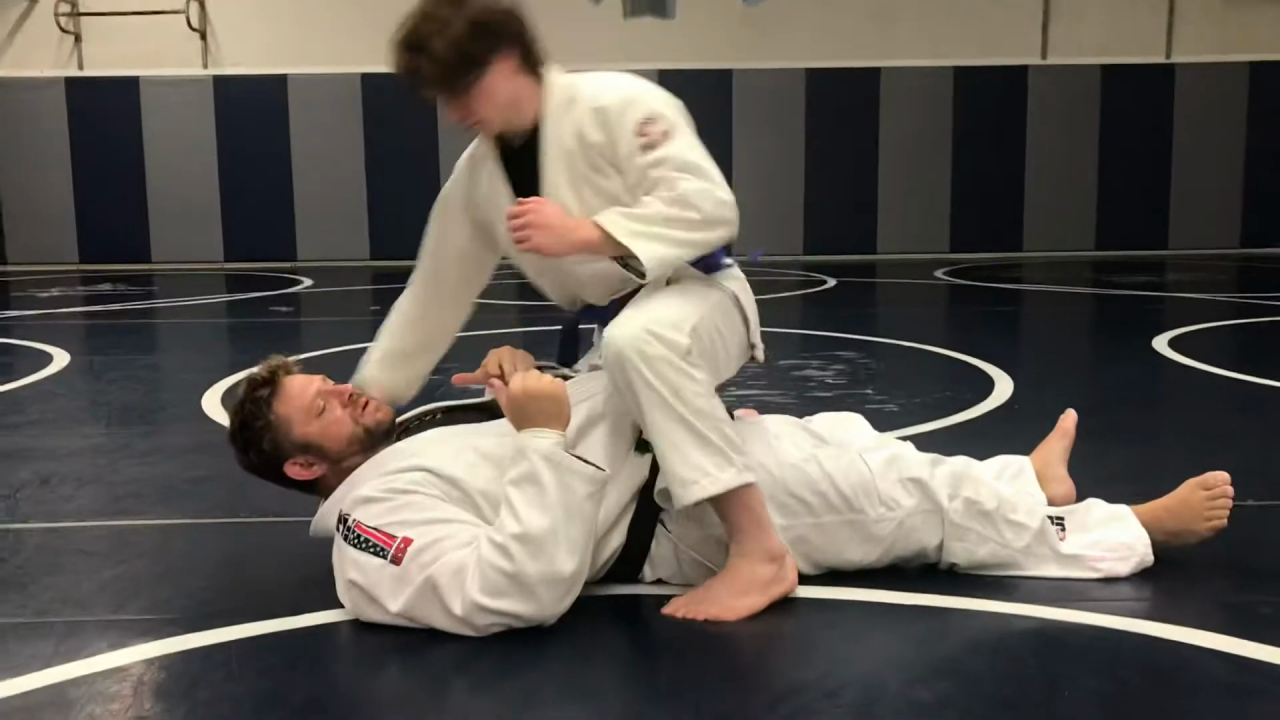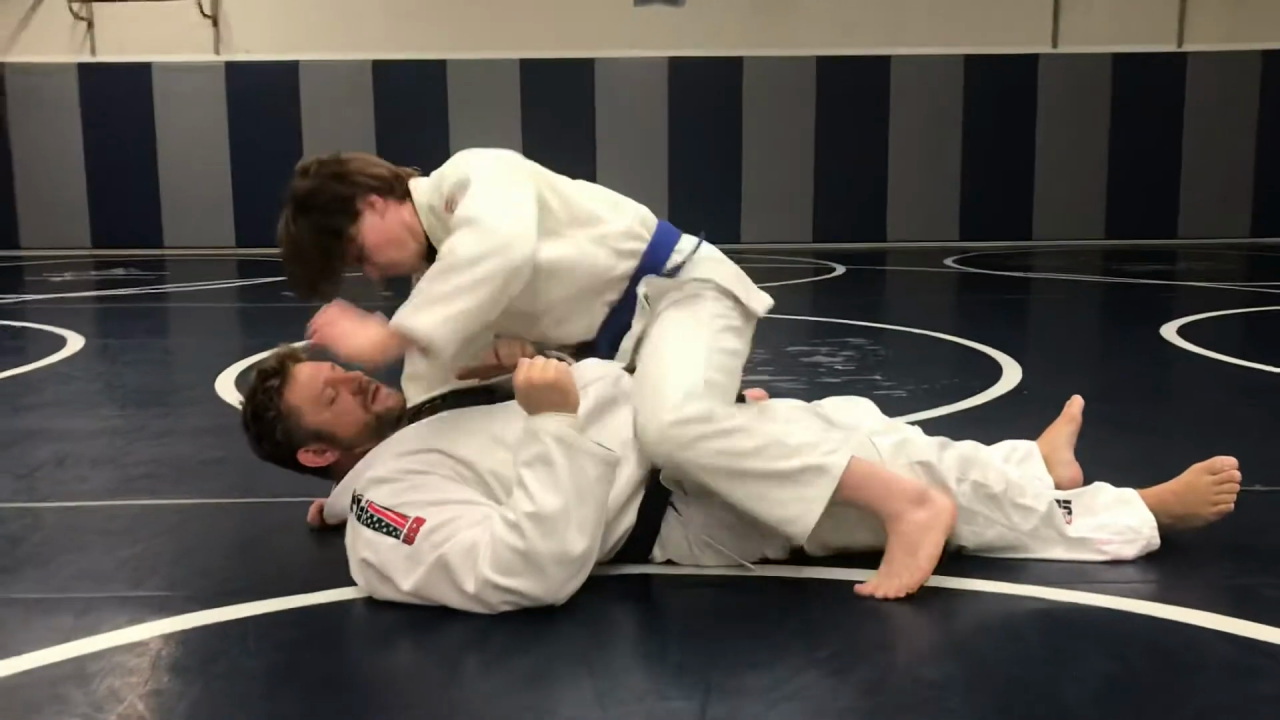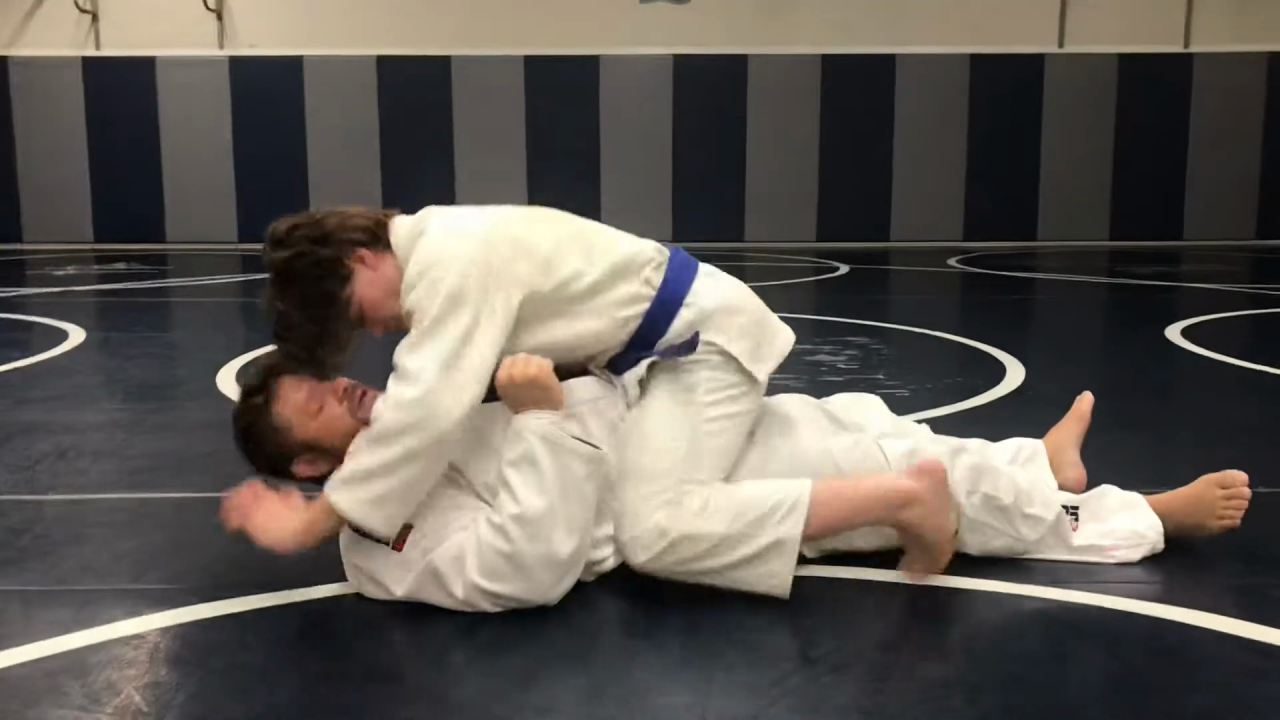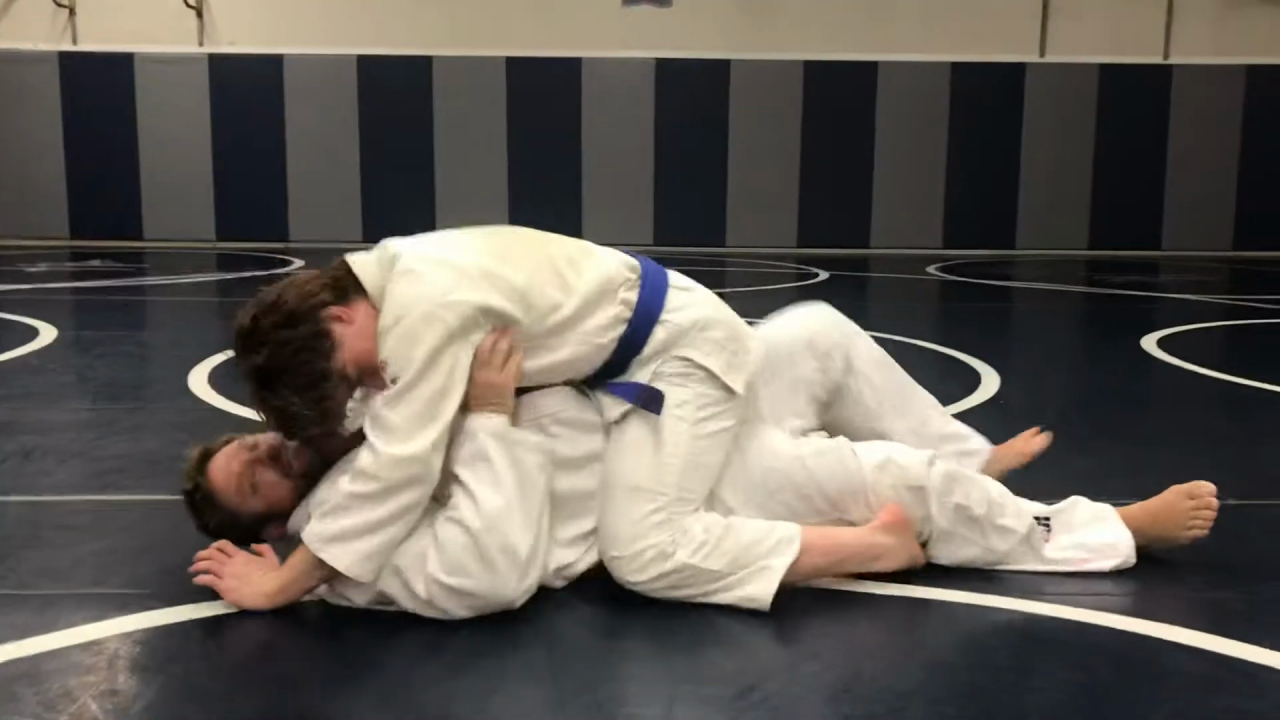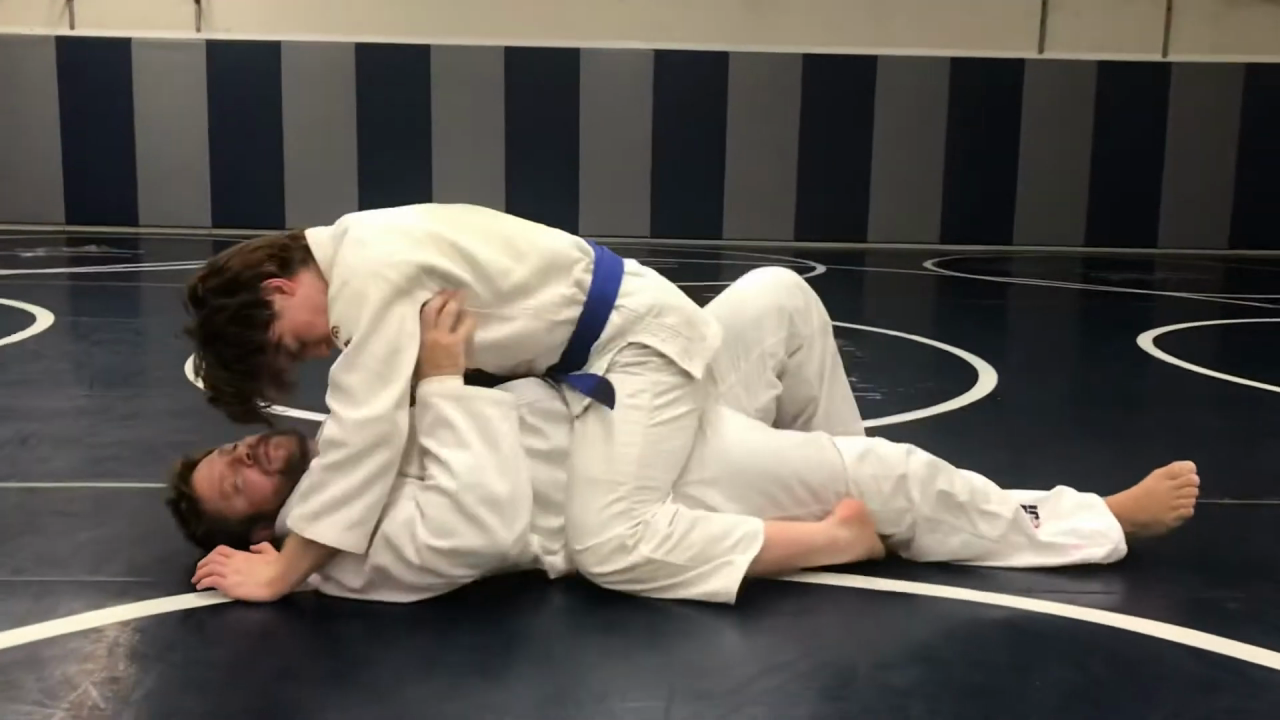
dt=0.4s
person 1, frame 1
left shoulder: (397, 451)
right shoulder: (372, 542)
left elbow: (543, 429)
right elbow: (526, 590)
left wrist: (522, 382)
right wrist: (539, 436)
left hip: (659, 449)
right hip: (683, 521)
left knee: (851, 443)
right knee: (916, 500)
left ankle: (1030, 483)
right ankle: (1138, 527)
person 1, frame 2
left shoulder: (404, 445)
right shoulder: (388, 527)
right elbow: (538, 569)
right wrist: (551, 419)
right hip: (691, 505)
left knee: (857, 423)
right knee: (926, 480)
left ankle: (1037, 466)
right ankle: (1144, 512)
person 1, frame 3
right shoulder: (385, 533)
right elbow: (532, 567)
right wrist: (538, 415)
left knee: (863, 417)
right knee: (939, 482)
left ankle: (1043, 465)
right ankle: (1150, 515)
person 1, frame 4
left shoulder: (359, 456)
right elbow: (494, 570)
right wrist: (487, 417)
left knee: (818, 334)
right knee: (903, 483)
left ankle: (970, 466)
right ankle: (1116, 529)
person 1, frame 5
right shoulder: (353, 550)
right elbow: (486, 524)
right wrist: (443, 377)
left knee: (778, 295)
right knee: (892, 479)
left ankle: (834, 495)
right ankle: (1099, 520)
person 2, frame 1
left shoulder: (613, 104)
right shoulder: (476, 174)
left elbow: (707, 211)
right elbow: (437, 292)
left wrist: (588, 233)
right wrist: (368, 401)
left hip: (695, 296)
right hip: (612, 329)
left knee: (640, 342)
left ankle: (760, 552)
right ankle: (714, 423)
person 2, frame 2
left shoulder: (471, 179)
right shoulder: (437, 266)
left elbow: (506, 250)
right elbow: (440, 383)
left wrist: (386, 338)
left hip: (682, 292)
right hip: (622, 335)
left knee: (674, 424)
left ankle: (908, 501)
right ankle: (730, 401)
person 2, frame 3
left shoulder: (446, 261)
right shoulder: (438, 246)
left elbow: (422, 417)
right elbow: (436, 402)
left wrist: (313, 521)
right wrist: (358, 491)
left hip: (705, 336)
right hip: (673, 338)
left knee: (655, 539)
person 2, frame 4
left shoulder: (422, 306)
right shoulder: (389, 275)
left elbow: (399, 466)
left wrist: (282, 583)
left hip: (678, 346)
right hip: (639, 343)
left knee: (646, 556)
person 2, frame 5
left shoulder: (368, 270)
right shoulder: (356, 254)
left elbow: (366, 429)
right elbow: (391, 409)
left wrist: (280, 573)
left hip: (637, 337)
right hip: (601, 337)
left knee: (608, 548)
